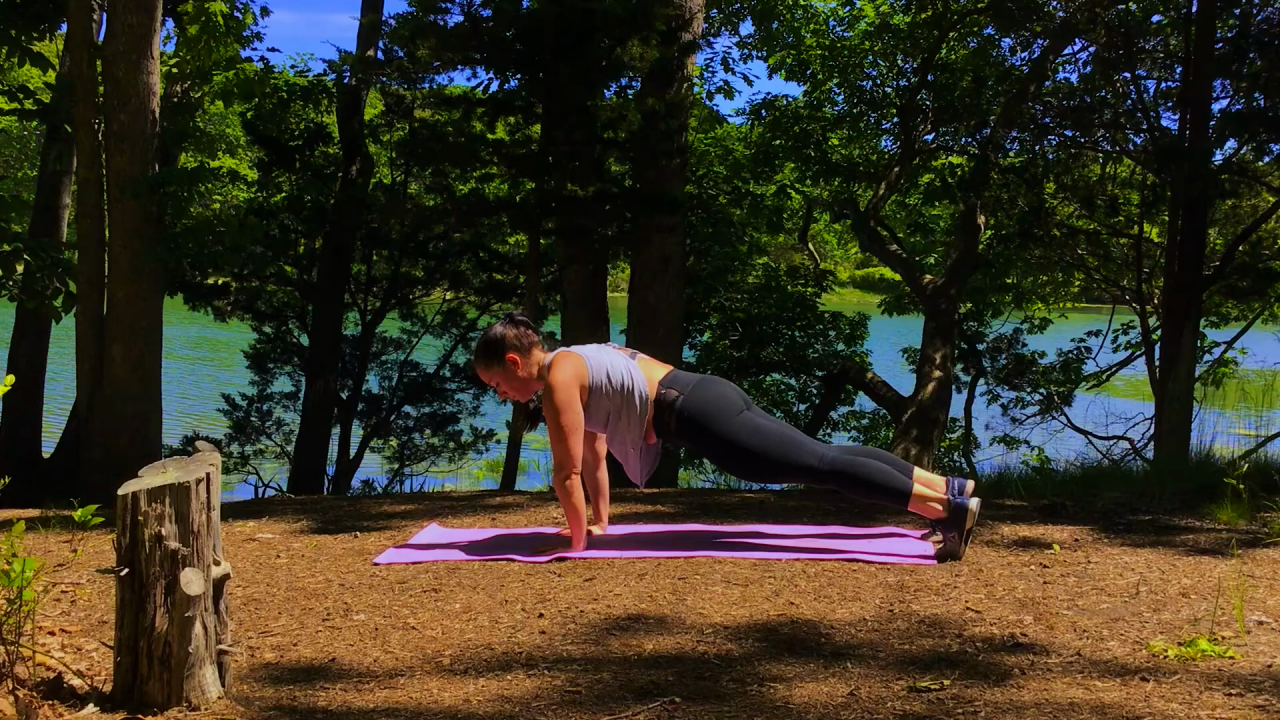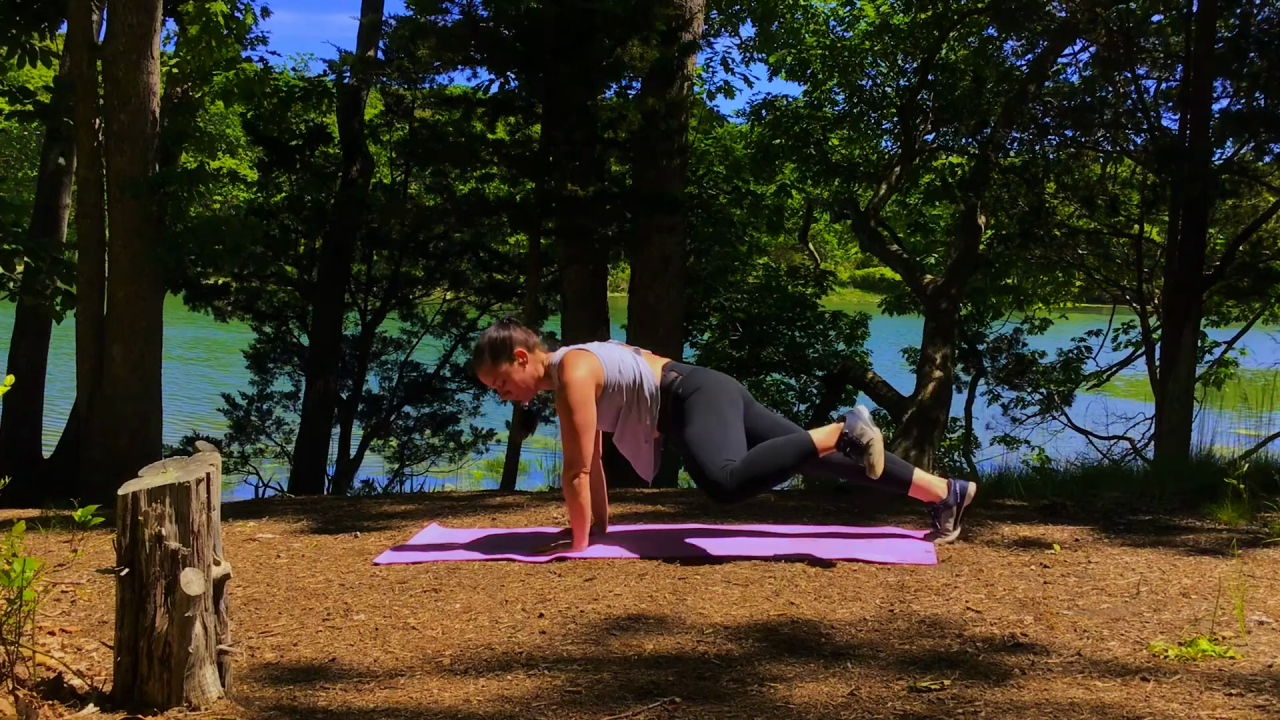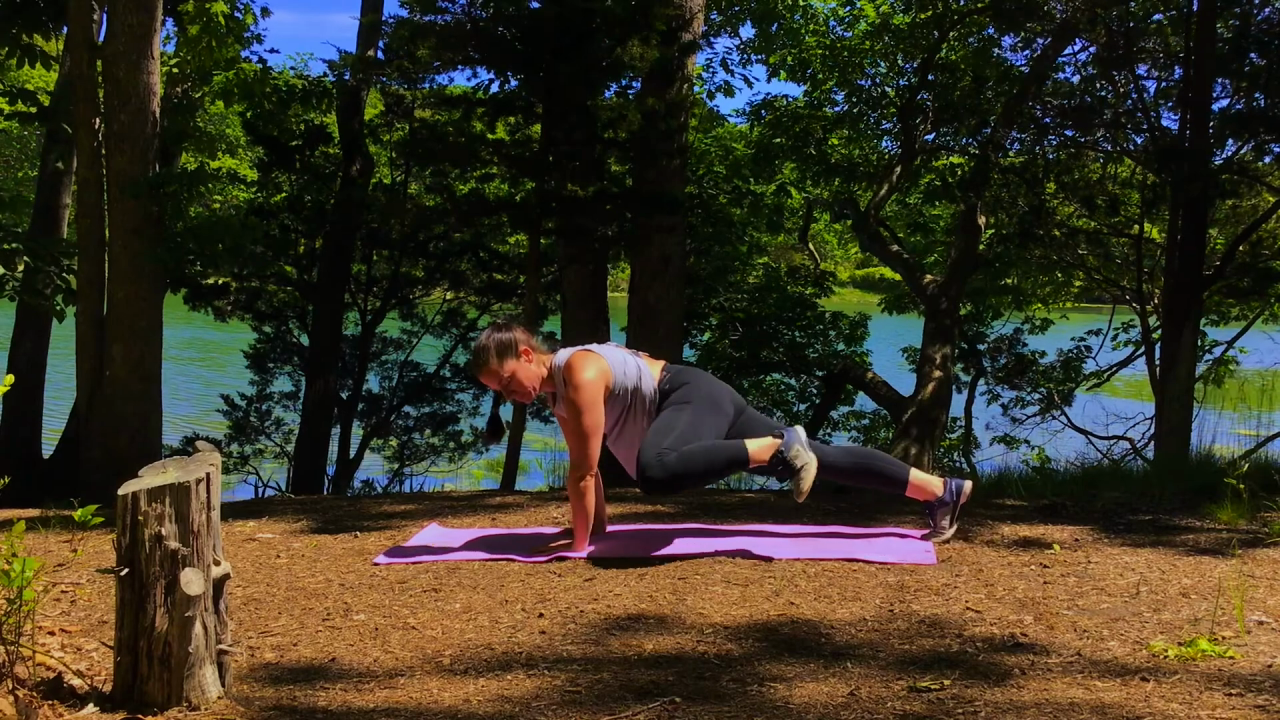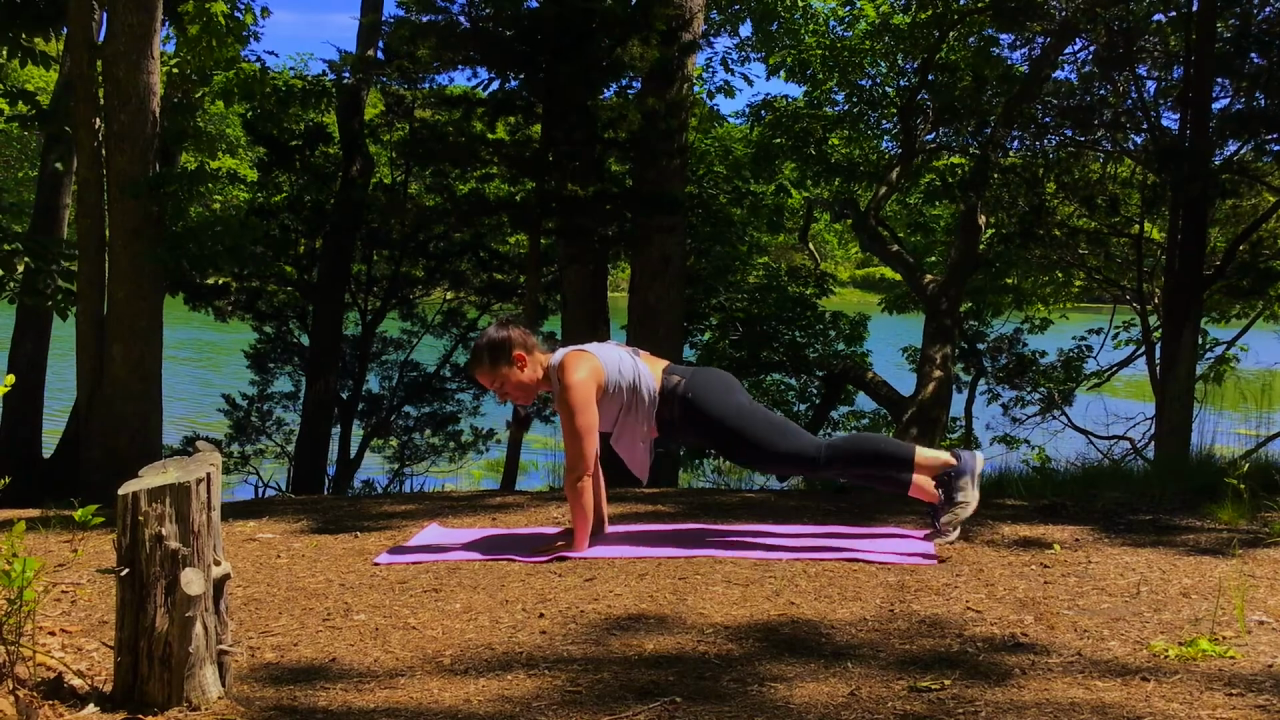
dt=0.4s
person 1, frame 1
left shoulder: (557, 378)
right shoulder: (574, 365)
left elbow: (567, 472)
right elbow: (593, 458)
left wrist: (577, 541)
right wrist: (600, 522)
left hip: (701, 414)
right hip: (711, 396)
left knee: (819, 465)
right knee: (822, 456)
left ankle: (951, 509)
right ankle: (945, 486)
person 1, frame 2
left shoulder: (571, 374)
right shoulder: (566, 374)
left elbow: (576, 469)
right elbow: (590, 459)
left wrist: (579, 541)
right wrist: (600, 521)
left hip: (703, 394)
right hip: (712, 399)
left knee: (725, 484)
right knee: (827, 461)
left ankle: (839, 431)
right ankle: (945, 492)
person 1, frame 3
left shoulder: (579, 373)
right shoulder: (555, 391)
left elbow: (584, 470)
right elbow: (583, 463)
left wrist: (579, 542)
right wrist: (599, 520)
left hip: (694, 395)
right hip: (696, 402)
left knee: (655, 472)
right knee: (822, 461)
left ankle: (775, 448)
right ankle: (942, 489)
person 1, frame 4
left shoulder: (571, 376)
right shoulder: (566, 374)
left elbow: (579, 470)
right elbow: (590, 460)
left wrist: (579, 541)
right wrist: (599, 521)
left hip: (702, 403)
right hip: (699, 403)
left knee: (818, 455)
right knee: (816, 460)
left ankle: (955, 463)
right ankle: (937, 493)
